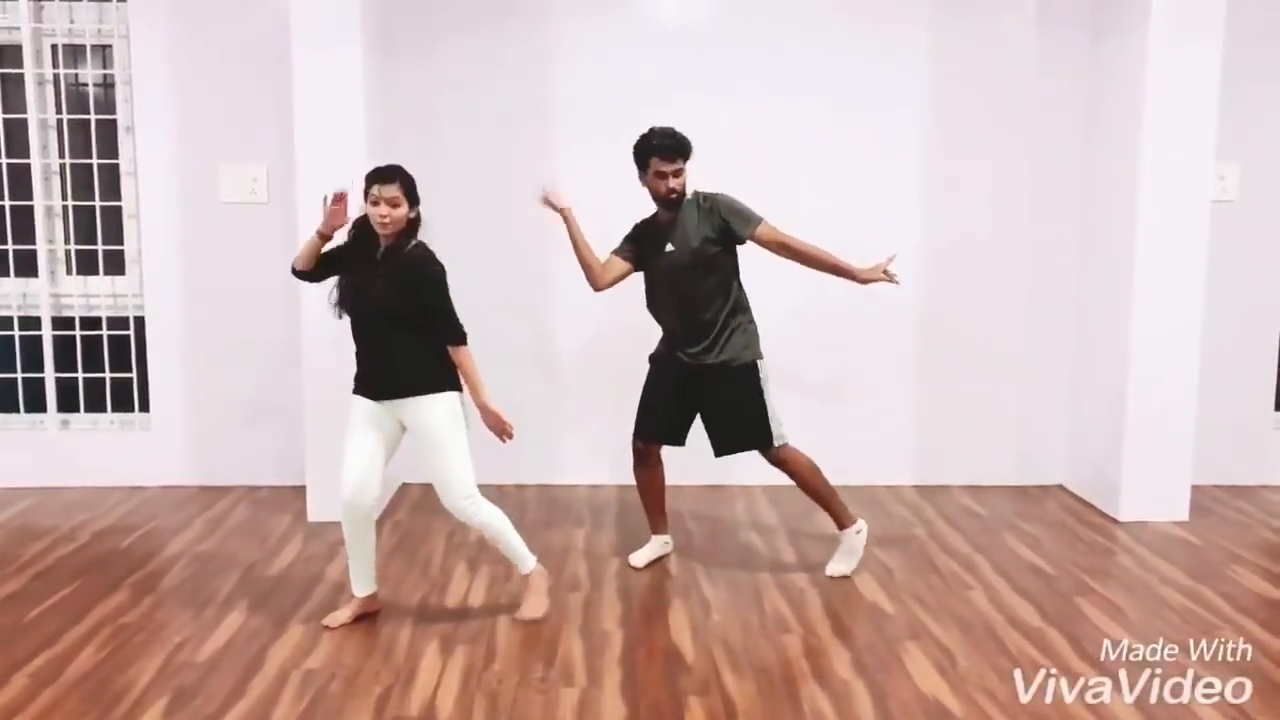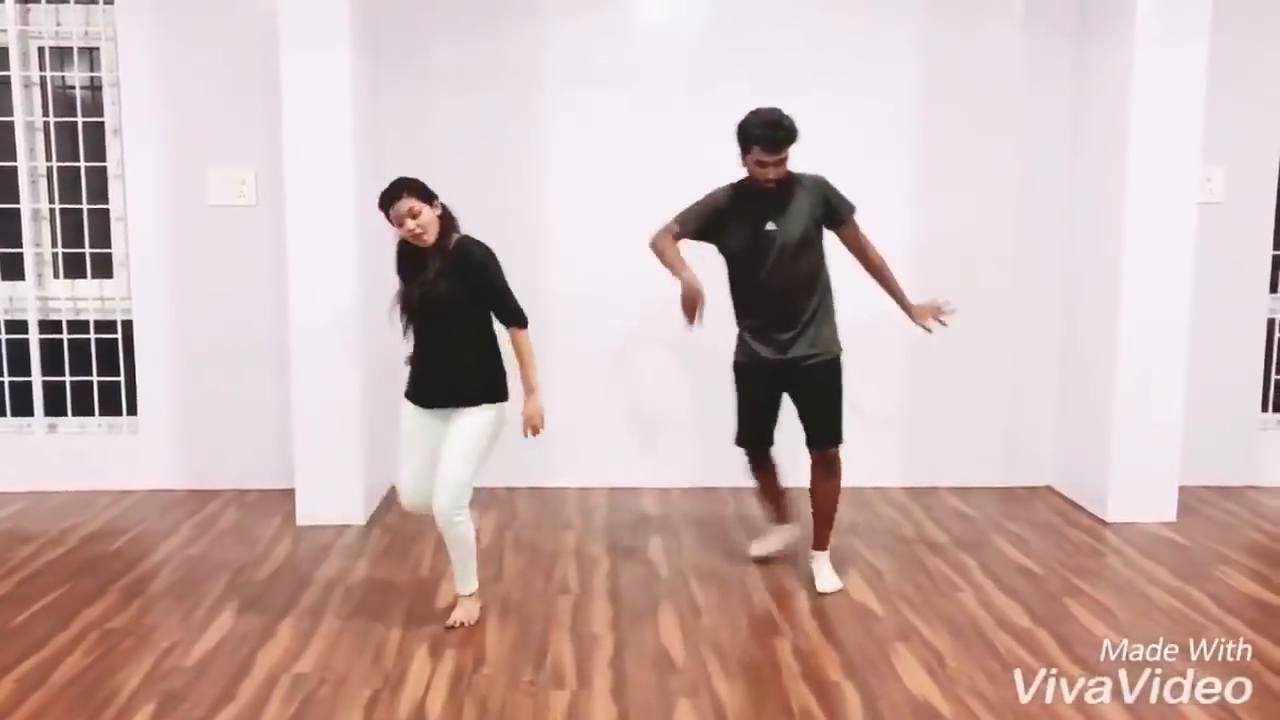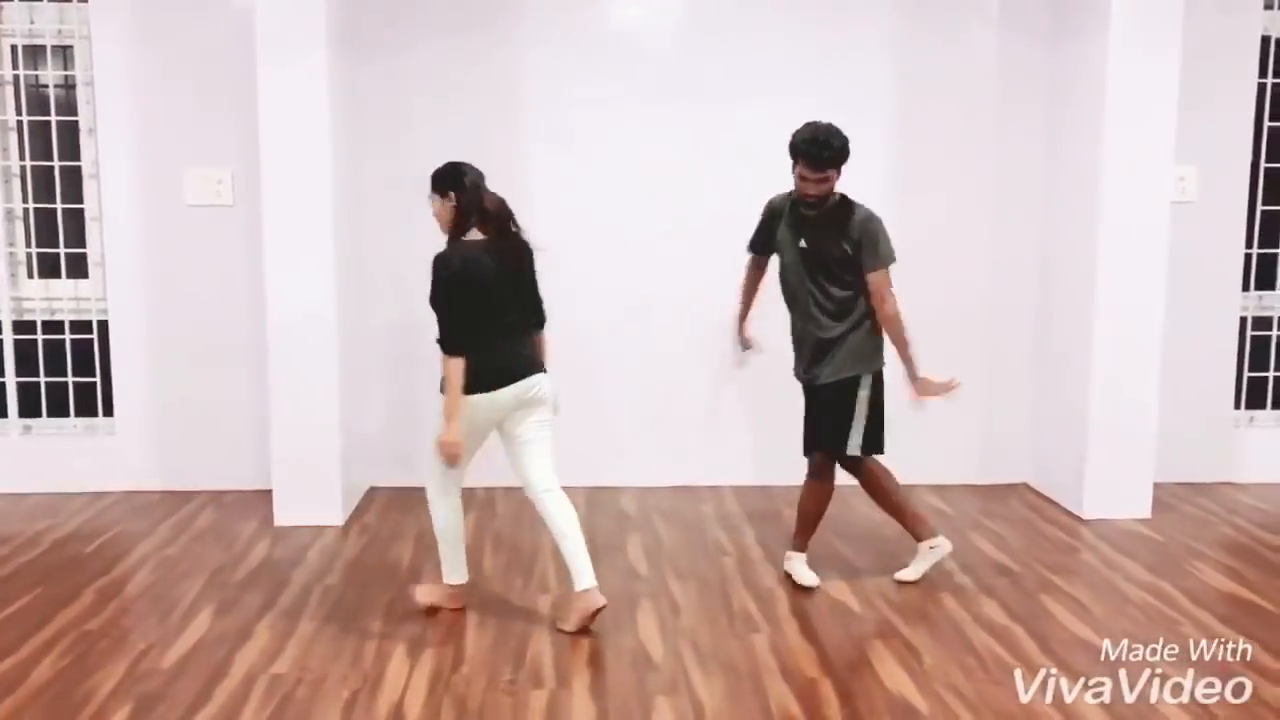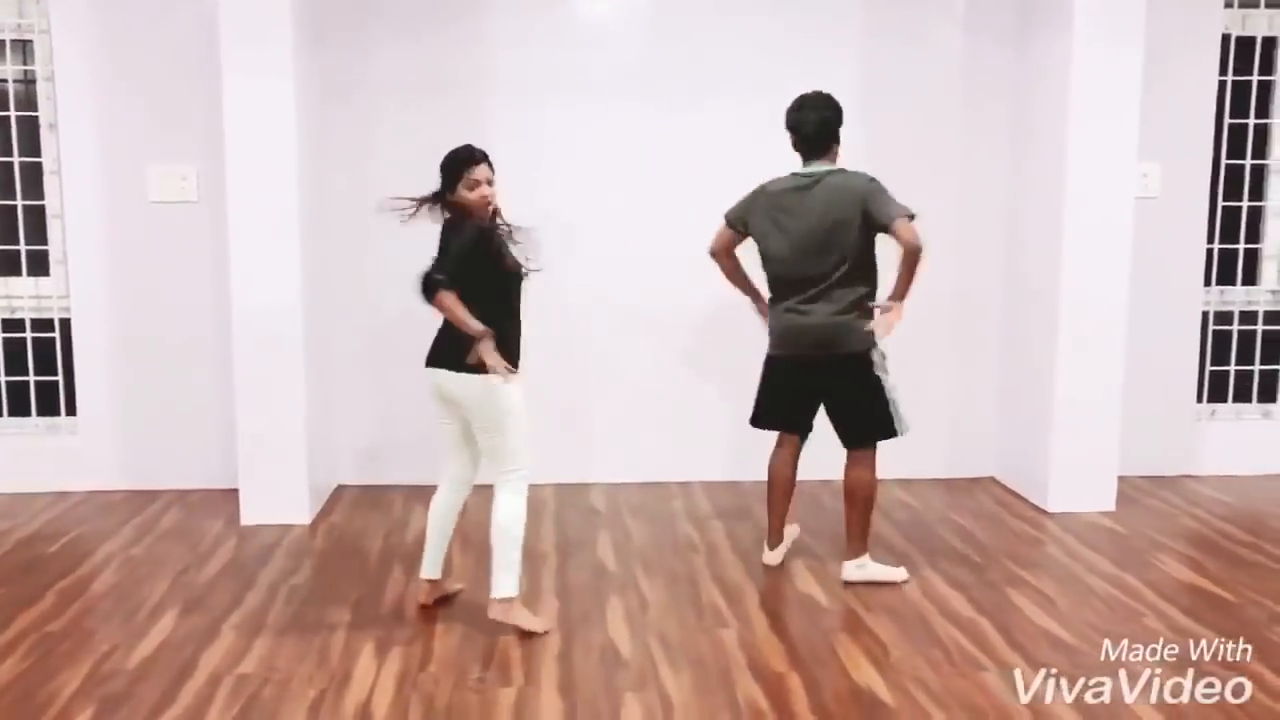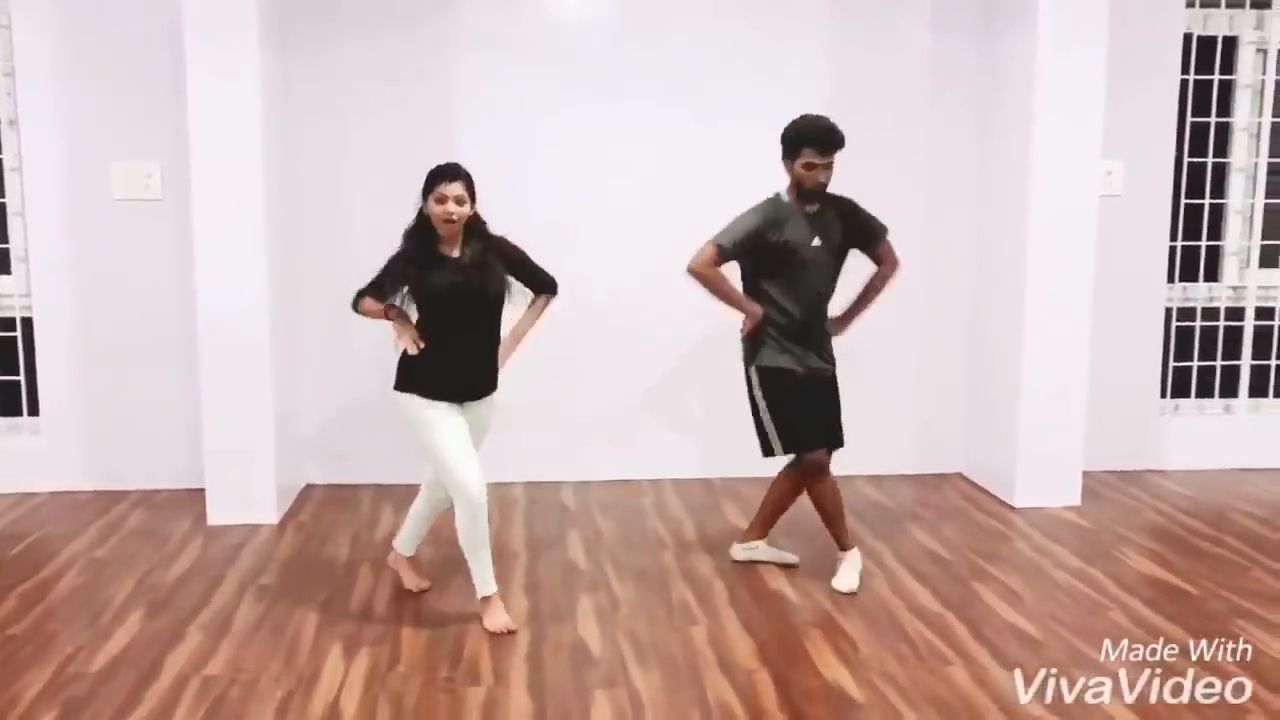
dt=0.4s
person 1, frame 1
left shoulder: (715, 209)
right shoulder: (642, 236)
left elbow: (780, 242)
right elbow: (599, 278)
left wrist: (855, 273)
right wrist: (568, 218)
left hip: (732, 354)
right hip: (676, 356)
left knee: (774, 449)
right knee: (644, 446)
left ankle: (850, 527)
right ankle: (660, 537)
person 1, frame 2
left shoulder: (814, 193)
right shoulder: (724, 203)
left elbow: (860, 246)
right elbow: (661, 239)
left wrist: (907, 305)
right wrist: (685, 276)
left hip: (815, 348)
right hip: (756, 351)
left knee: (826, 452)
right knee: (755, 446)
left ankle: (821, 553)
right ankle: (782, 523)
person 1, frame 3
left shoulder: (862, 223)
right shoulder: (779, 211)
left elbow: (884, 300)
right elbow: (757, 264)
left wrist: (912, 373)
right wrist: (743, 321)
left hip: (853, 362)
right hip: (813, 361)
left knee: (822, 459)
right knee: (856, 458)
left ankle: (797, 552)
right ankle: (929, 540)
person 1, frame 4
left shoulder: (766, 196)
right shoulder: (861, 189)
left elbow: (719, 249)
right elbow: (911, 242)
left wrist: (759, 298)
right wrist: (896, 299)
left hip: (788, 339)
right hip: (847, 340)
left knee: (790, 437)
right knee: (862, 448)
left ankle: (775, 541)
right ankle: (856, 558)
person 1, frame 5
left shoulder: (844, 214)
right shoulder: (766, 217)
left elbow: (889, 263)
right elbow: (699, 265)
left wrist: (847, 317)
right wrist: (749, 309)
left hip: (816, 356)
right hip: (773, 359)
left knee: (812, 458)
right knee: (813, 457)
left ankle: (752, 540)
right ankle: (848, 551)
person 2, frame 1
left shoulder: (419, 262)
right shoulder: (360, 251)
left elbow: (451, 333)
right elbow: (303, 269)
left wrist: (481, 399)
right wrist: (325, 229)
left hip: (428, 393)
right hip: (372, 394)
left knee: (461, 499)
right knee: (355, 496)
left ankle: (533, 573)
right ankle: (364, 595)
person 2, frame 2
left shoulder: (472, 255)
right shoulder: (414, 264)
left elbow: (514, 319)
left wrist: (532, 391)
left hip: (477, 399)
right hip: (423, 397)
left knee: (448, 503)
right knee: (414, 496)
left ankle: (469, 593)
person 2, frame 3
left shoulder: (451, 262)
right shoulder: (513, 247)
left elbow: (454, 343)
right elbow: (536, 317)
left wrist: (451, 420)
right wrist: (536, 369)
left hip: (483, 390)
right hip: (531, 381)
left knee: (444, 485)
right knee: (544, 486)
left ankle: (453, 586)
right ankle: (585, 590)
person 2, frame 4
left shoulder: (476, 232)
right shoulder: (469, 232)
right elbow: (435, 285)
right wrist: (482, 337)
left hip: (454, 370)
right hip: (481, 371)
left knee: (457, 475)
right knee: (512, 479)
left ankle: (431, 580)
right ankle: (504, 598)
person 2, frame 5
left shoulder: (495, 250)
right shoulder: (415, 254)
left elbow: (547, 288)
right elbow: (364, 300)
left wrist: (513, 339)
right wrist: (398, 318)
left hip: (479, 389)
right hip: (426, 389)
left knee: (448, 480)
right knee: (469, 488)
left ankle: (401, 552)
right ankle: (488, 597)
